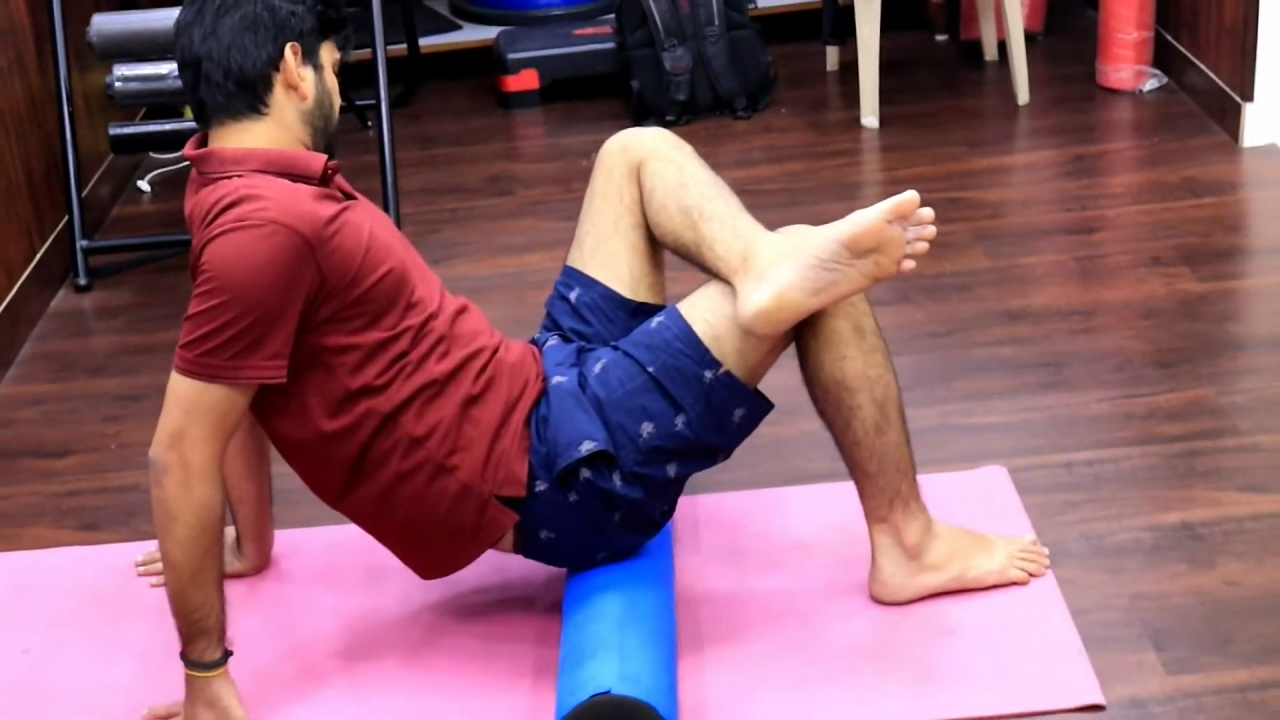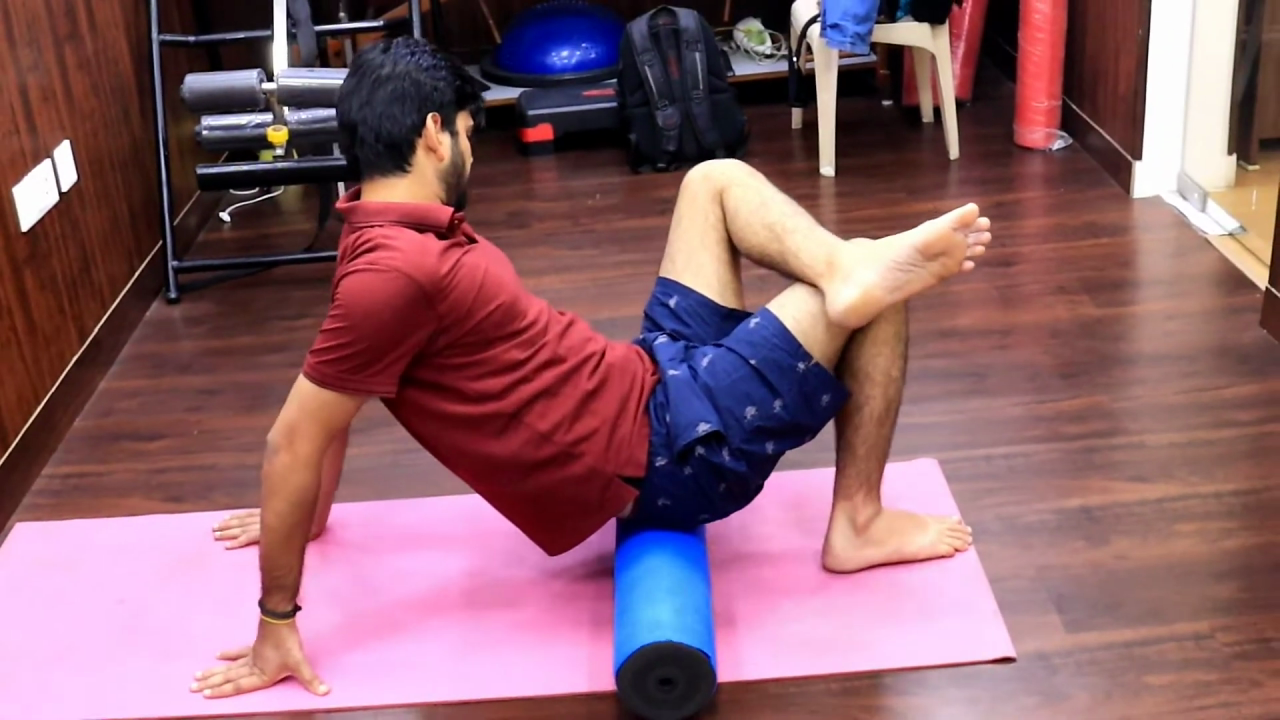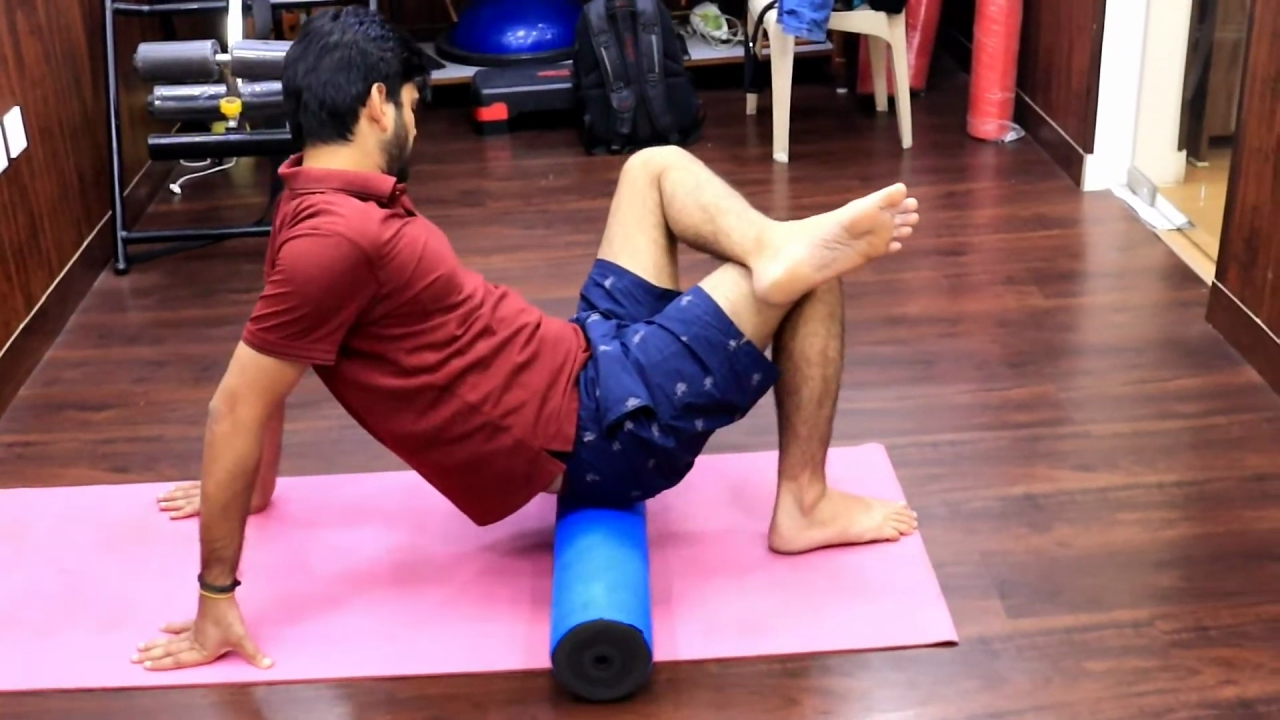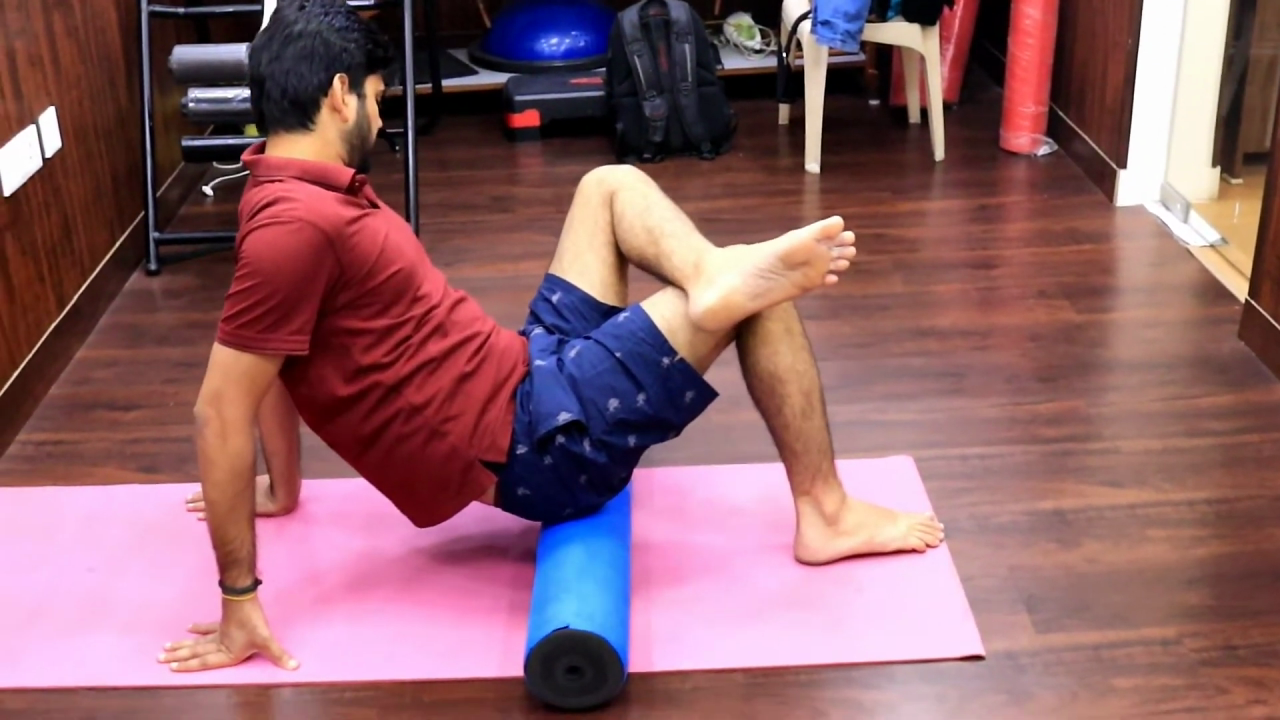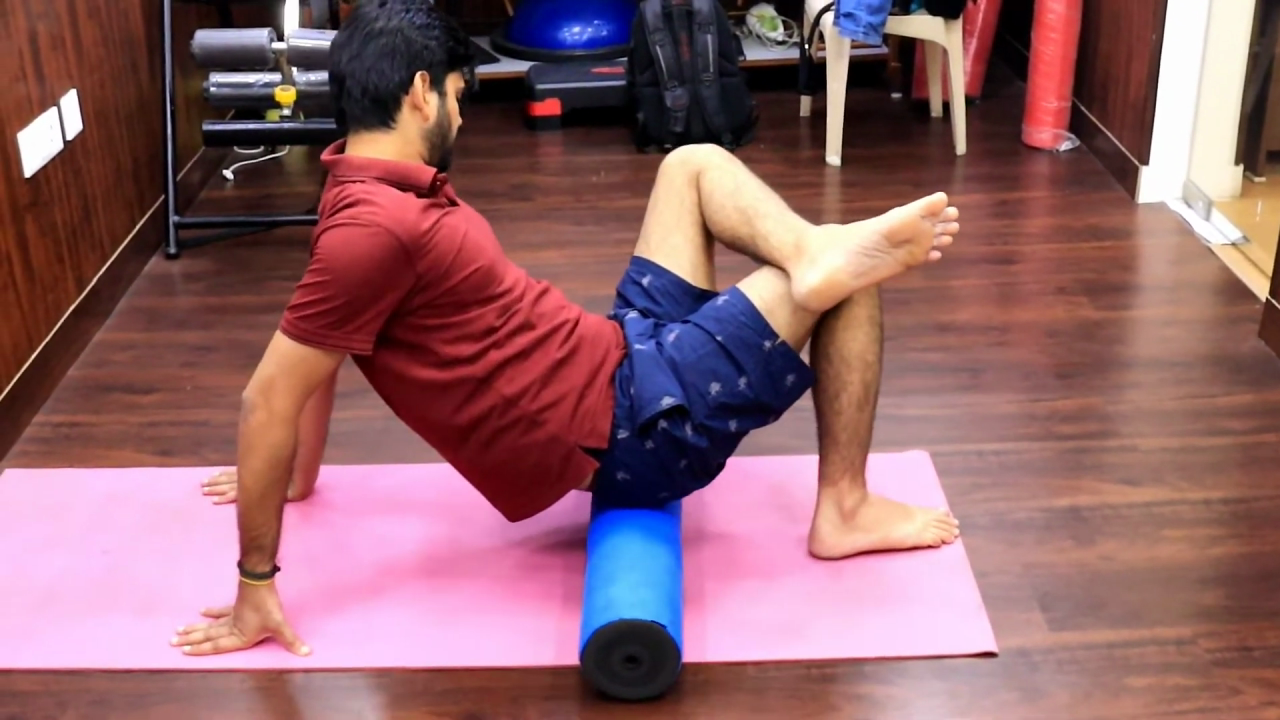
dt=1s
person 1, frame 1
left shoulder: (247, 190)
right shoulder: (268, 225)
left elbow: (245, 398)
right elbow: (182, 455)
left wrist: (252, 543)
left hip: (551, 386)
right hip: (555, 471)
left knee: (638, 153)
right knee: (818, 279)
left ankle: (764, 272)
right ankle: (908, 541)
person 1, frame 2
left shoulder: (389, 234)
right shoulder: (398, 271)
left elbow: (329, 386)
right elbow: (293, 442)
right wrist: (276, 627)
left hip: (652, 381)
right hip: (669, 449)
left knee: (716, 181)
right knee: (874, 295)
left ankle: (846, 268)
right ankle: (861, 521)
person 1, frame 3
left shoulder: (324, 202)
right shoulder: (338, 236)
left elbow: (259, 376)
right elbow: (235, 408)
left wrist: (256, 486)
right wrist: (217, 599)
left hip: (588, 359)
right hip: (600, 426)
left knee: (658, 167)
right knee: (813, 273)
left ankle: (776, 247)
right ankle: (805, 503)
person 1, frame 4
left shoulder: (299, 193)
right shoulder: (297, 224)
left elbow: (279, 365)
right elbow: (221, 412)
left wrist: (284, 489)
right wrist: (238, 601)
left hip: (530, 374)
right hip: (534, 441)
left knee: (612, 185)
right knee: (762, 297)
left ankle: (713, 277)
right ankle: (825, 512)
person 1, frame 5
left shoulder: (376, 186)
right shoulder: (377, 226)
left elbow: (315, 350)
right elbow: (268, 400)
left wrist: (302, 477)
right wrist: (256, 584)
left hip: (621, 354)
right hip: (631, 426)
left knee: (696, 164)
right knee: (845, 281)
left ankle: (817, 257)
right ankle: (847, 508)
